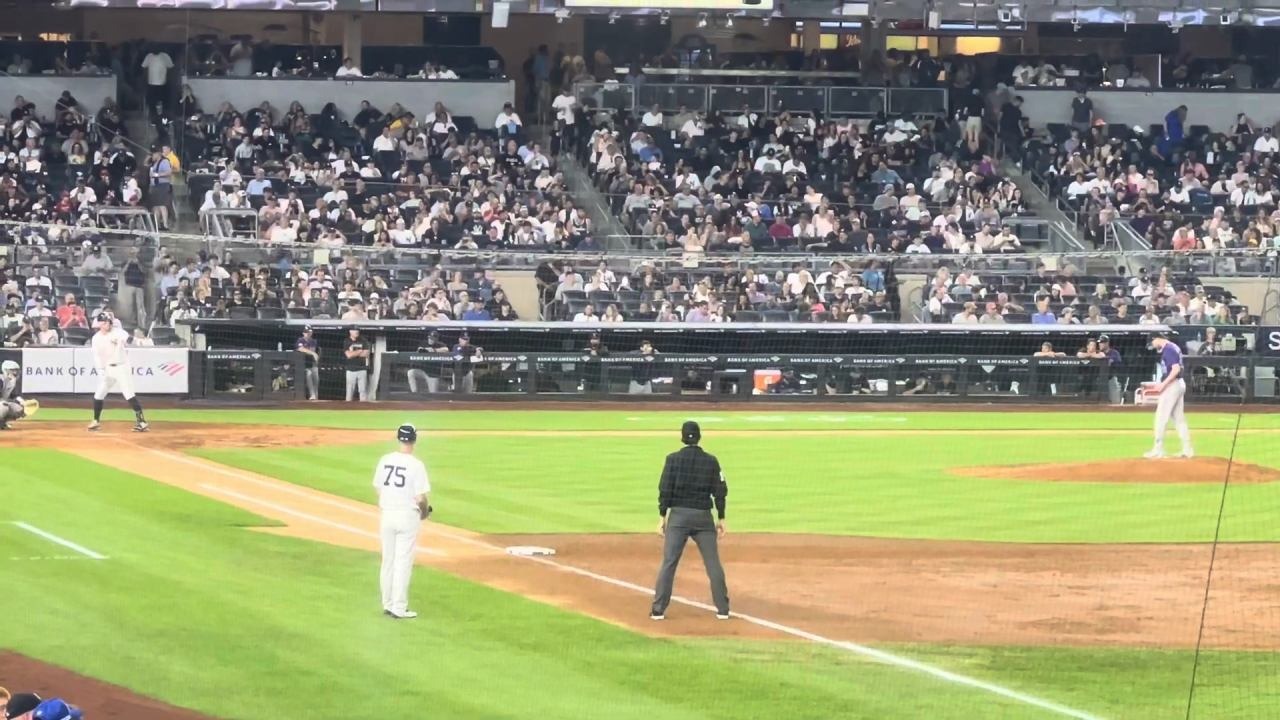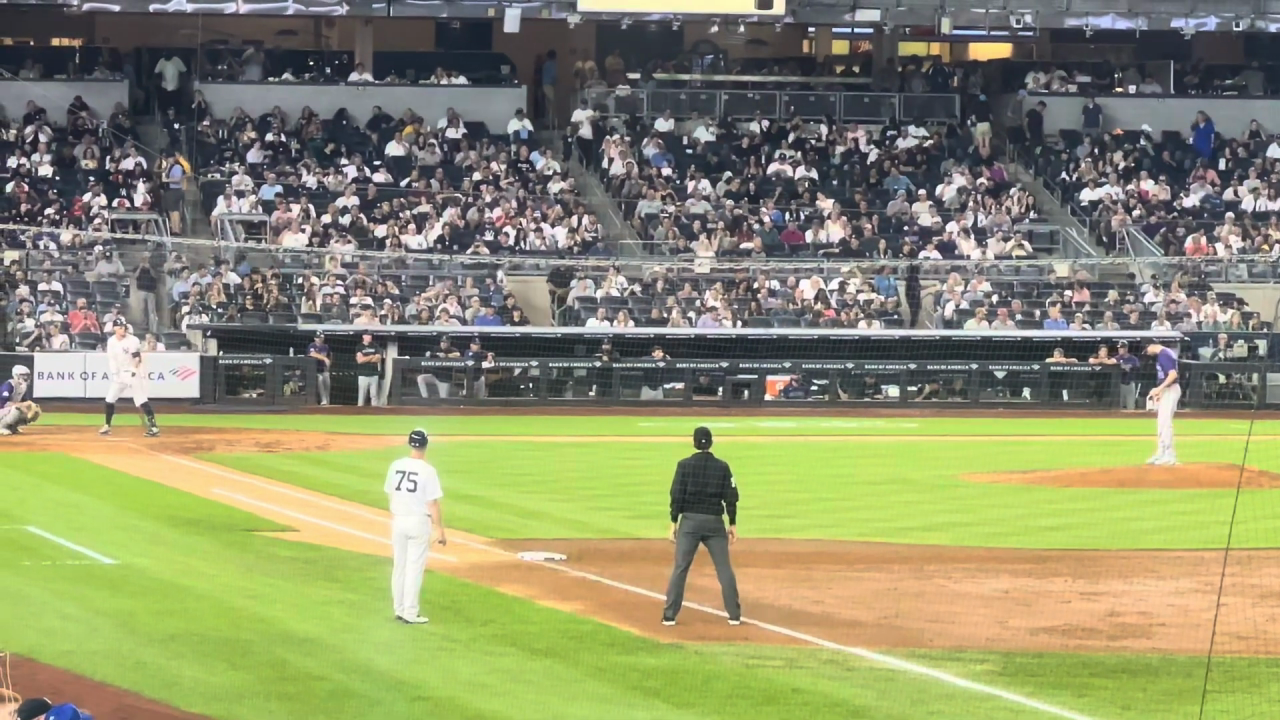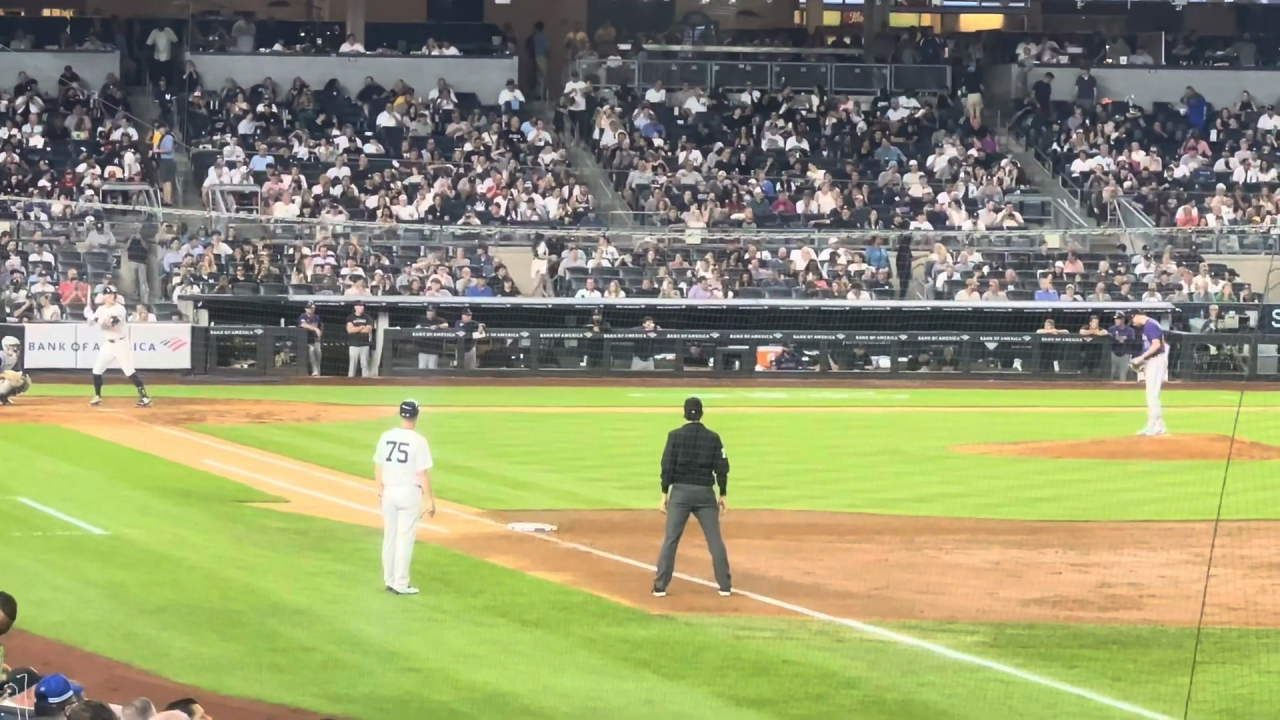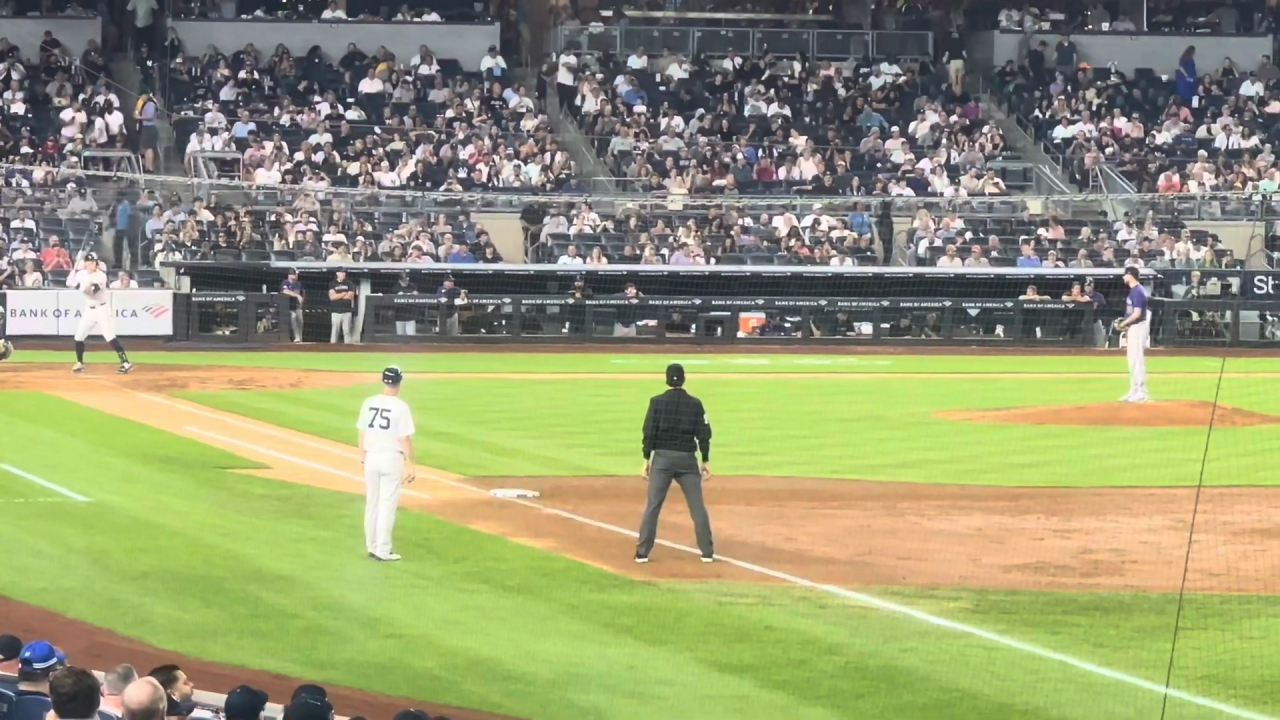
dt=0.7s
person 1, frame 1
left shoulder: (673, 459)
right shoulder: (711, 461)
left elbow: (665, 490)
right elbow: (719, 492)
left wrist: (663, 517)
right wrist: (721, 518)
left hip: (678, 515)
right hip: (703, 516)
left knee: (668, 563)
right knee: (713, 564)
left ankle: (658, 610)
right ankle: (723, 610)
person 1, frame 2
left shoulder: (685, 465)
right shoulder: (722, 466)
left elbow: (676, 496)
right elbow: (731, 498)
left wrist: (673, 523)
right wrist: (732, 524)
left hip: (690, 520)
right hip: (714, 522)
left knee: (680, 568)
right knee: (725, 569)
left ankle: (669, 616)
right ankle: (734, 615)
person 1, frame 3
left shoulder: (675, 435)
right shoulder: (713, 437)
left elbow: (667, 466)
right elbow: (722, 468)
left wrist: (665, 493)
right wrist: (722, 495)
left hip: (680, 491)
right hip: (705, 492)
left knee: (670, 539)
right knee: (715, 540)
left ankle: (660, 586)
right ankle: (725, 586)
person 1, frame 4
left shoulder: (657, 402)
right shoulder: (695, 403)
left elbow: (649, 433)
right elbow: (704, 435)
left wrist: (646, 459)
right wrist: (705, 461)
left hip: (662, 457)
right hip: (687, 459)
left knee: (653, 506)
right knee: (698, 507)
left ankle: (642, 553)
right ankle: (707, 552)
person 2, frame 1
left shoulder: (384, 461)
right shoulder: (416, 465)
left elbow: (379, 491)
right elbow: (420, 498)
right wrist: (425, 512)
left hip: (387, 515)
right hip: (407, 516)
left knee: (388, 561)
right knee: (403, 562)
left ankle: (387, 604)
right ankle: (399, 608)
person 2, frame 2
left shoulder: (395, 466)
right shoulder: (428, 470)
left elbow: (390, 497)
right elbow: (433, 504)
right wrist: (441, 530)
left hip: (398, 521)
right hip: (419, 522)
left knee: (399, 567)
right knee: (415, 568)
left ankle: (399, 610)
right ankle: (410, 614)
person 2, frame 3
left shoulder: (386, 437)
right shoulder: (418, 440)
left elbow: (378, 468)
right elbow: (423, 473)
left wrist: (381, 492)
right wrist: (430, 499)
left hip: (389, 492)
right hip: (409, 493)
left knee: (390, 537)
right knee: (405, 539)
left ankle: (389, 581)
right ankle: (401, 584)
person 2, frame 4
left shoulder: (369, 403)
right shoulder: (400, 407)
left elbow: (361, 434)
right elbow: (405, 440)
left wrist: (363, 458)
right wrist: (410, 465)
left hip: (372, 458)
right hip: (391, 459)
left knee: (372, 503)
right knee: (387, 505)
left ankle: (372, 547)
right ankle: (383, 551)
